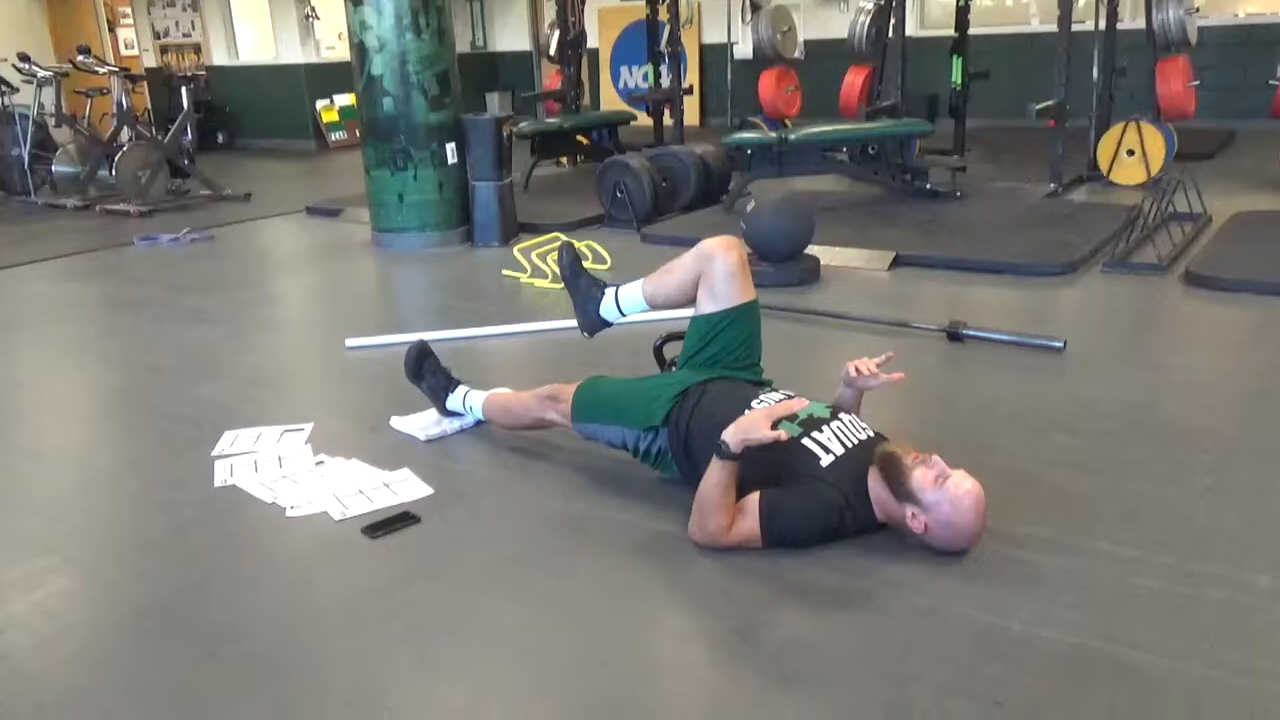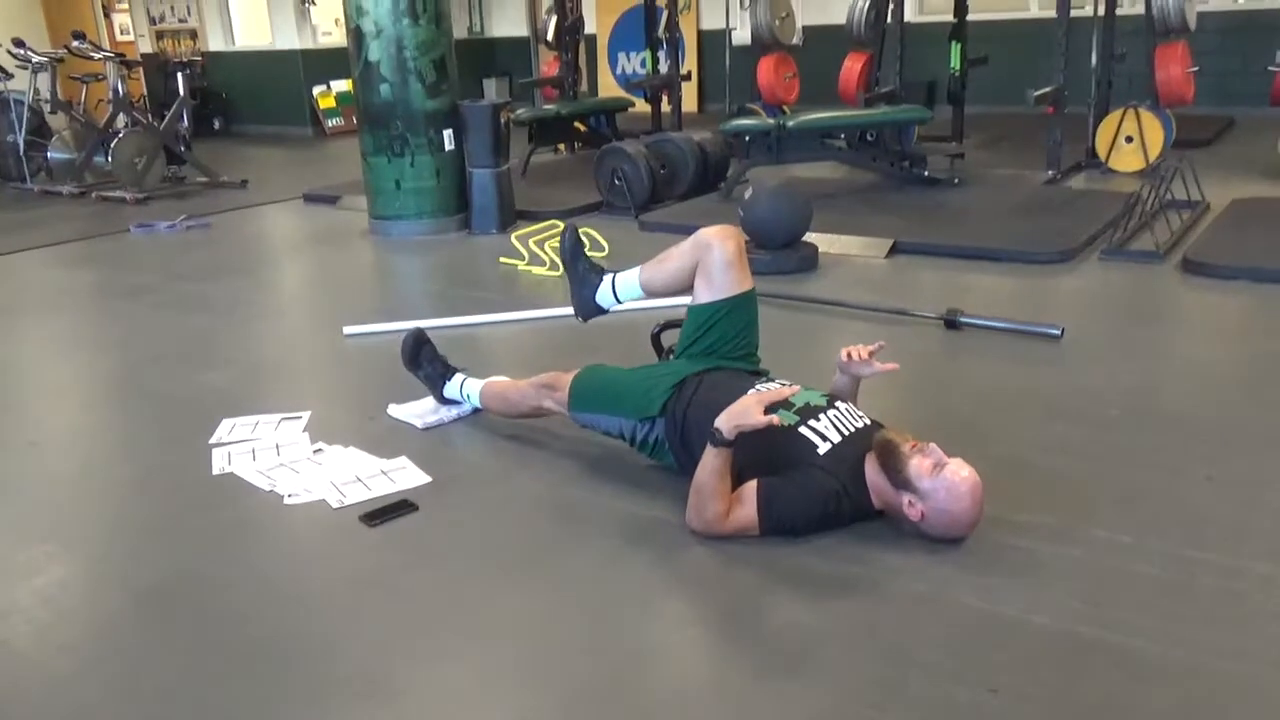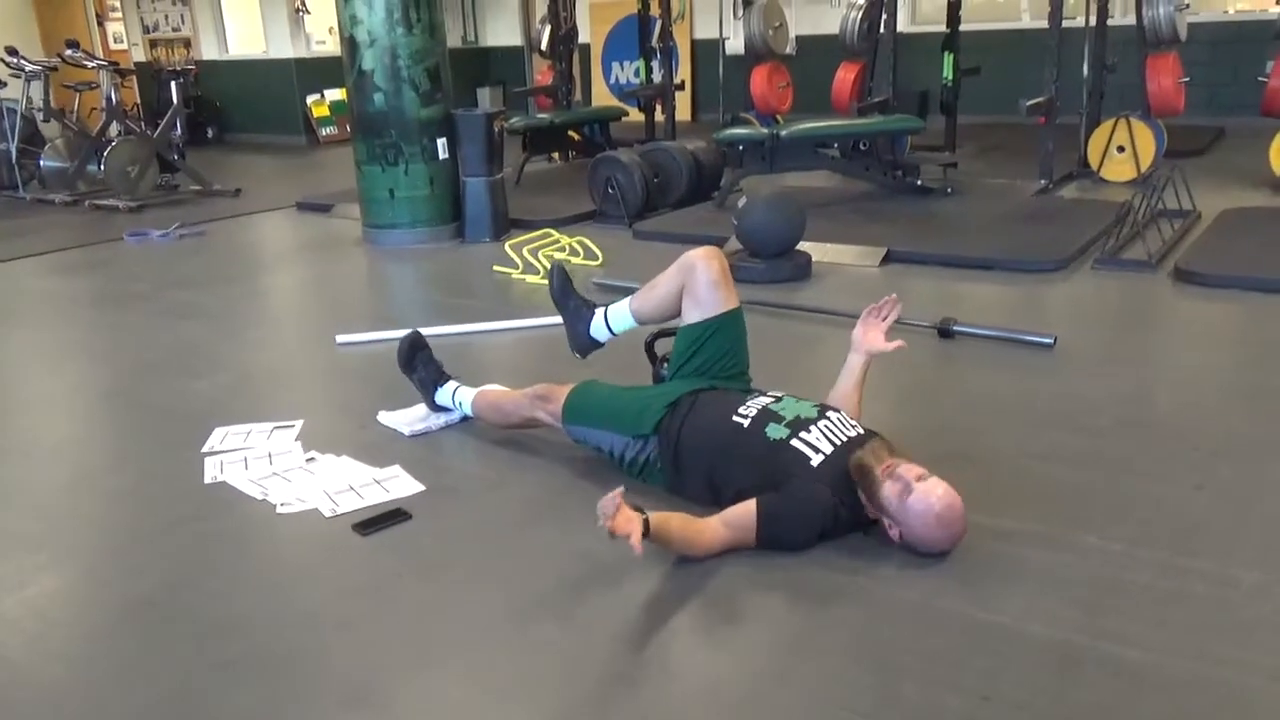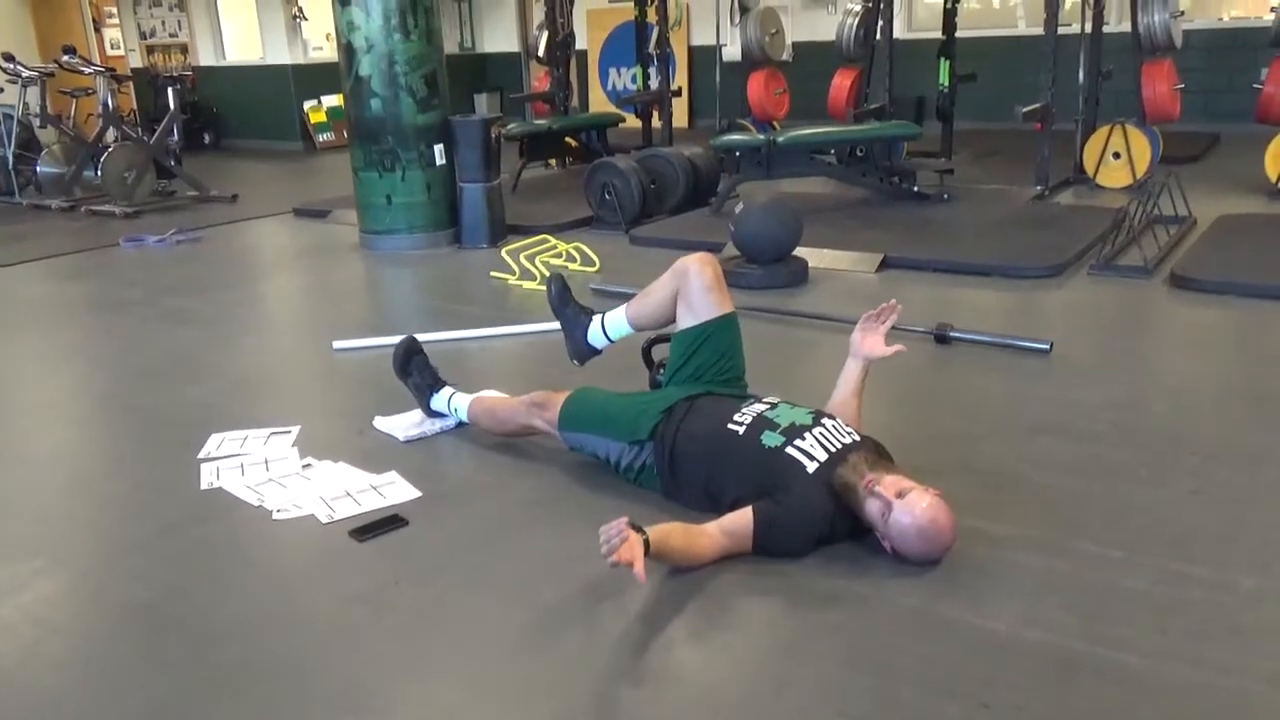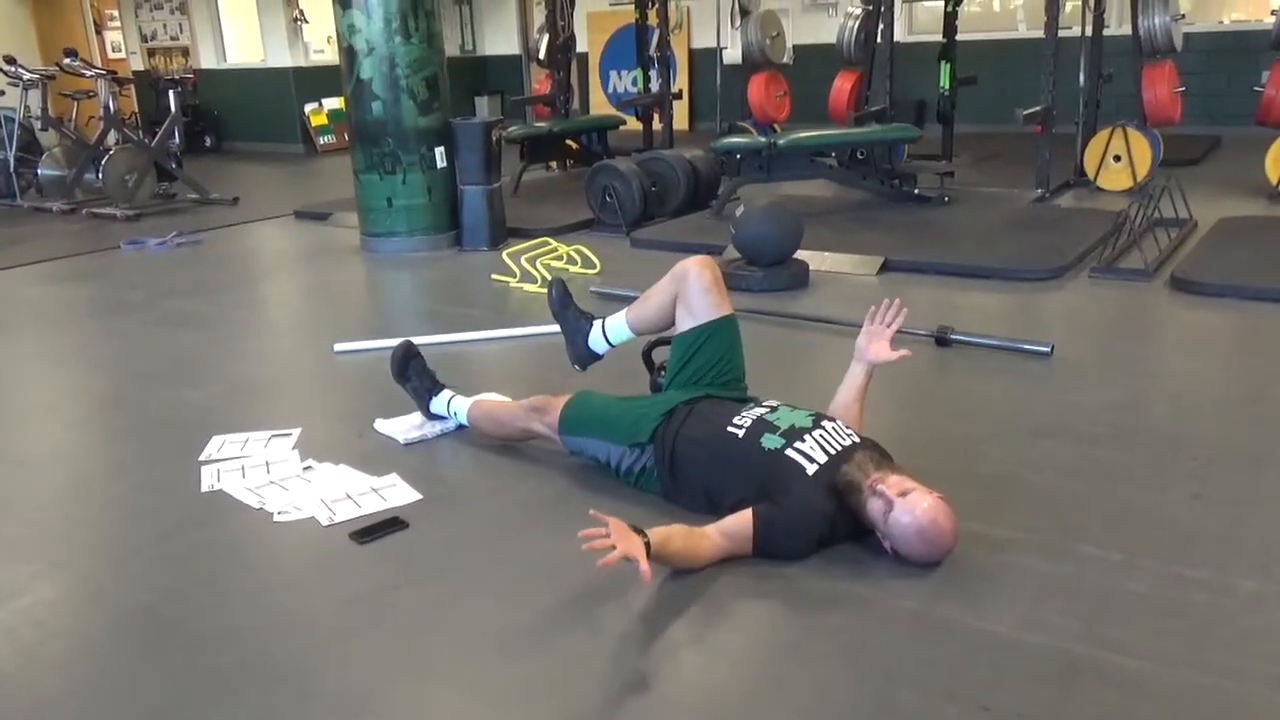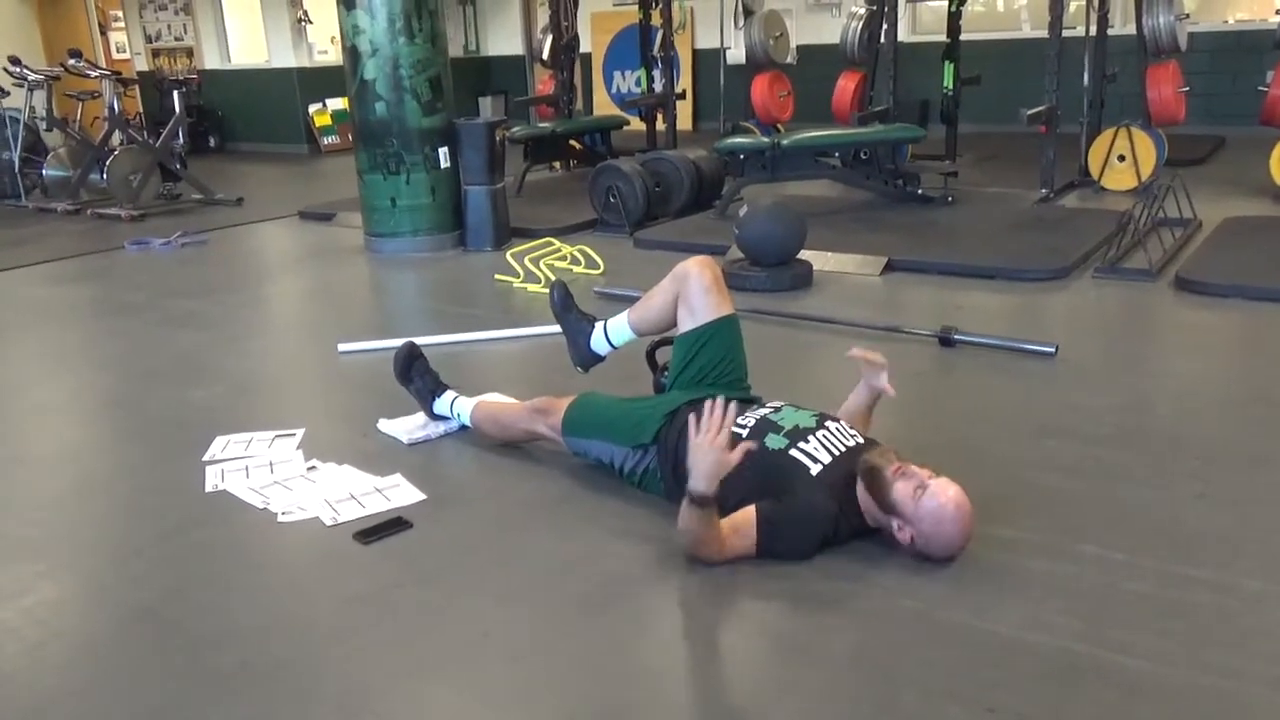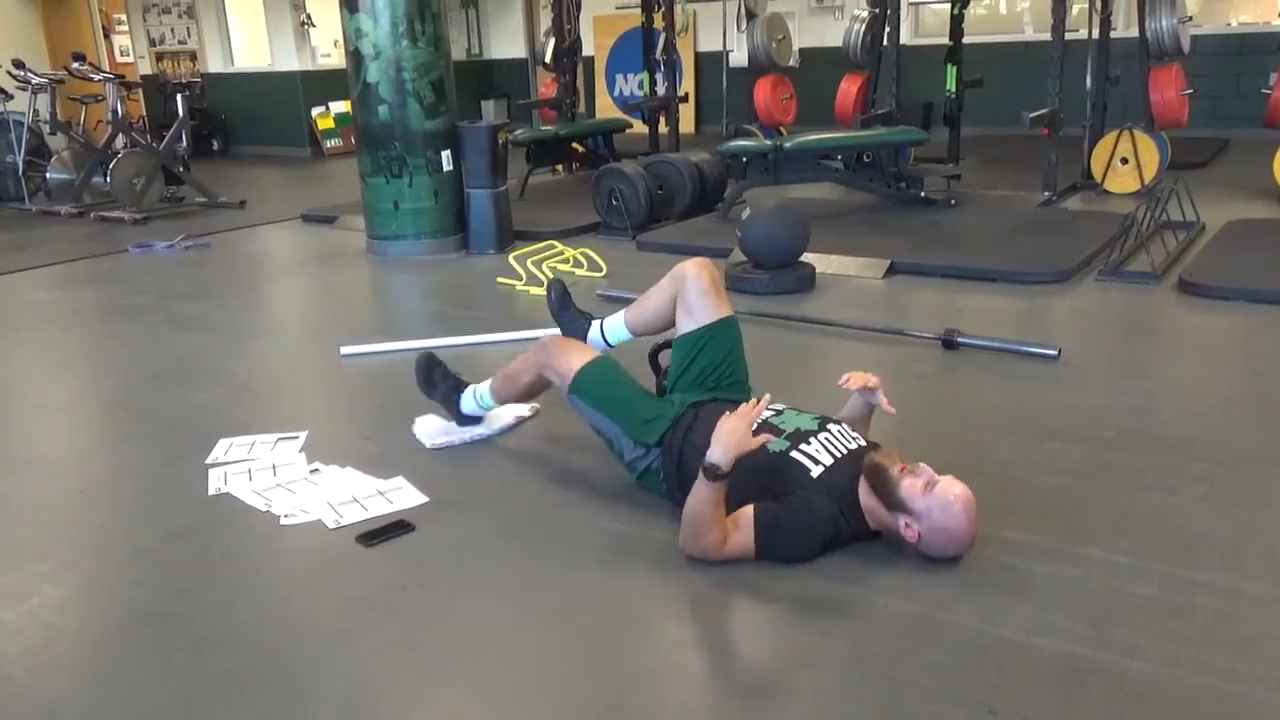
dt=0.7s
person 1, frame 1
left shoulder: (826, 508)
right shoulder: (882, 460)
left elbow: (709, 530)
left wrist: (732, 443)
right wrist: (852, 388)
left hip: (679, 417)
right hip: (734, 384)
left knee: (554, 401)
right knee: (722, 254)
left ankle: (460, 399)
right ankle: (606, 304)
person 1, frame 2
left shoulder: (824, 497)
right shoulder: (880, 448)
left elbow: (707, 519)
left wrist: (724, 430)
right wrist: (847, 376)
left hip: (678, 407)
right hip: (732, 376)
left knee: (550, 389)
right knee: (720, 242)
left ankle: (456, 387)
right ankle: (601, 291)
person 1, frame 3
left shoulder: (815, 508)
right shoulder: (876, 457)
left elbow: (708, 535)
left wrist: (642, 525)
right wrist: (859, 355)
left hip: (670, 431)
right hip: (724, 395)
left knee: (544, 401)
right knee: (703, 264)
left ankle: (451, 395)
right ankle: (596, 325)
person 1, frame 4
left shoulder: (810, 515)
right shoulder: (874, 463)
left elbow: (706, 541)
left wrist: (644, 540)
right wrist: (859, 360)
left hip: (663, 437)
right hip: (721, 400)
left knee: (539, 408)
right knee: (698, 270)
left ankle: (446, 401)
right ankle: (592, 332)
person 1, frame 5
left shoulder: (810, 517)
right shoulder: (874, 462)
left elbow: (708, 543)
left wrist: (643, 542)
right wrist: (863, 363)
left hip: (664, 442)
right hip: (720, 403)
left knee: (539, 413)
right knee: (697, 272)
left ankle: (446, 405)
right ankle: (594, 338)
person 1, frame 6
left shoulder: (816, 517)
right shoulder: (879, 464)
left elbow: (703, 546)
left wrist: (703, 486)
right wrist: (868, 388)
left hip: (665, 438)
right hip: (720, 402)
left knee: (542, 414)
right knee: (697, 272)
left ankle: (448, 404)
right ankle: (596, 339)
person 1, frame 7
left shoulder: (819, 520)
right shoulder: (877, 471)
left elbow: (701, 542)
left wrist: (719, 462)
right wrist: (865, 399)
left hip: (668, 441)
right hip: (720, 403)
left knee: (551, 352)
right knee: (695, 273)
left ankle: (469, 402)
right ankle: (595, 335)
